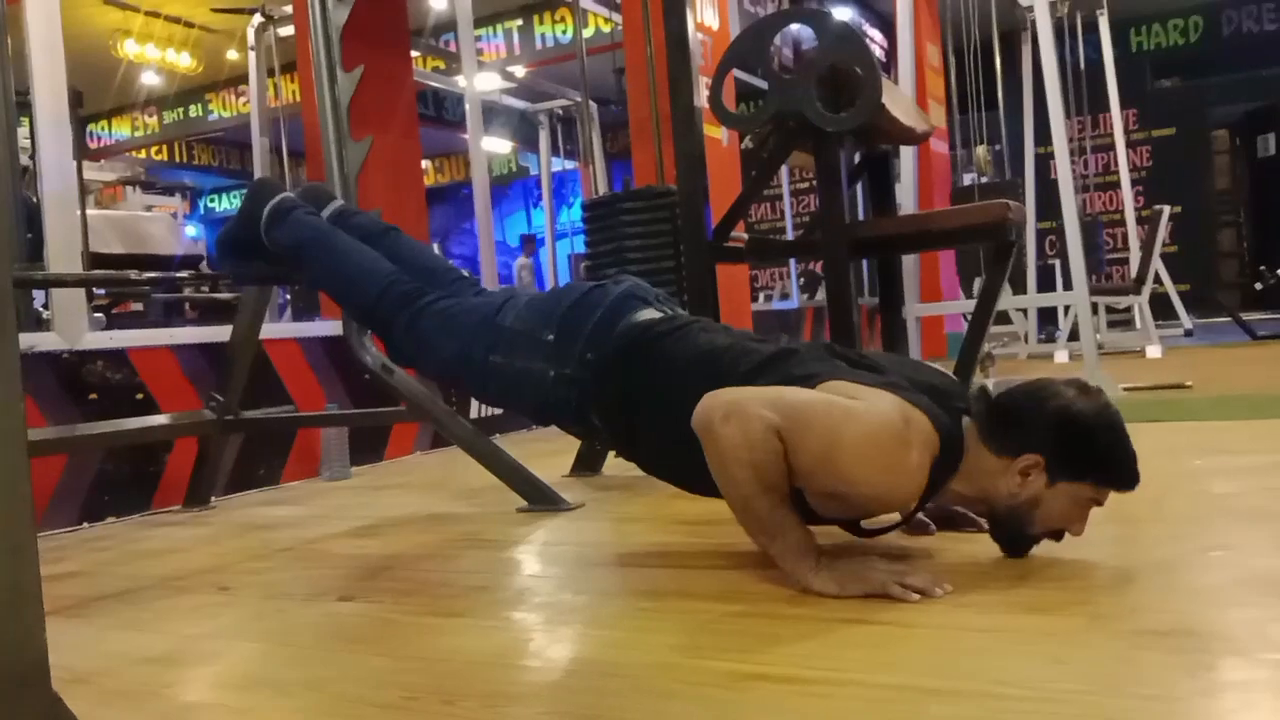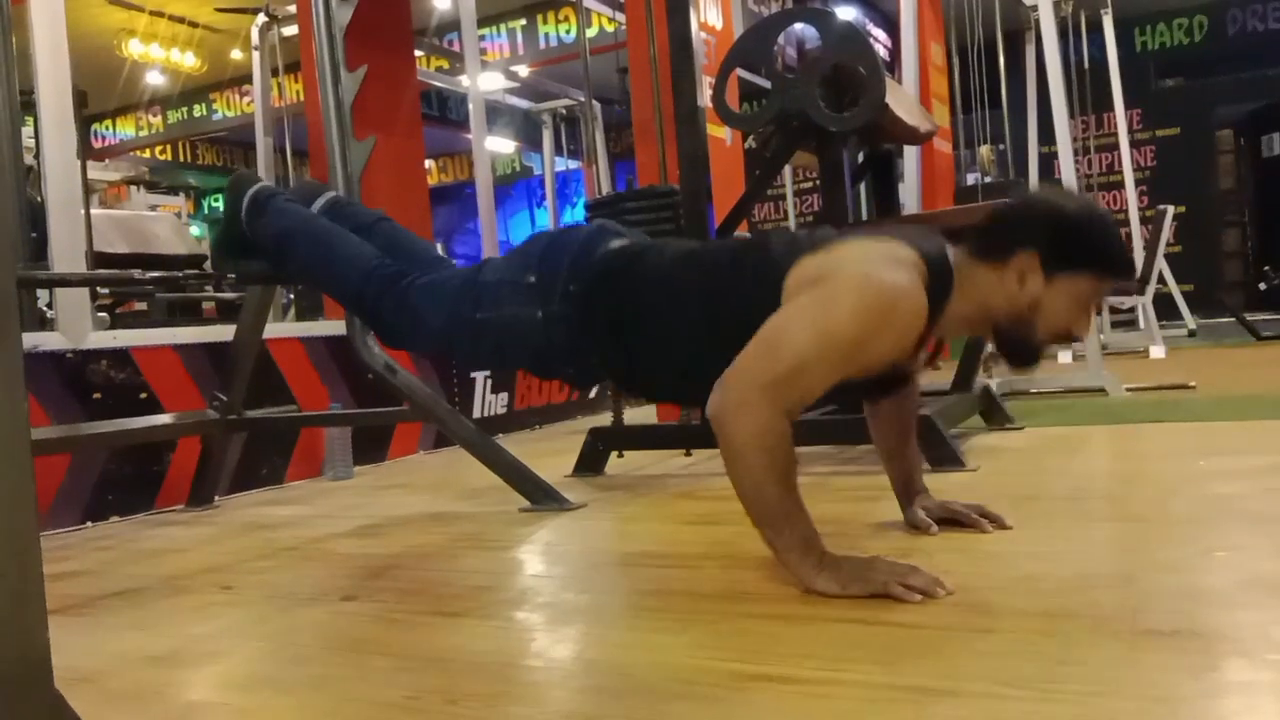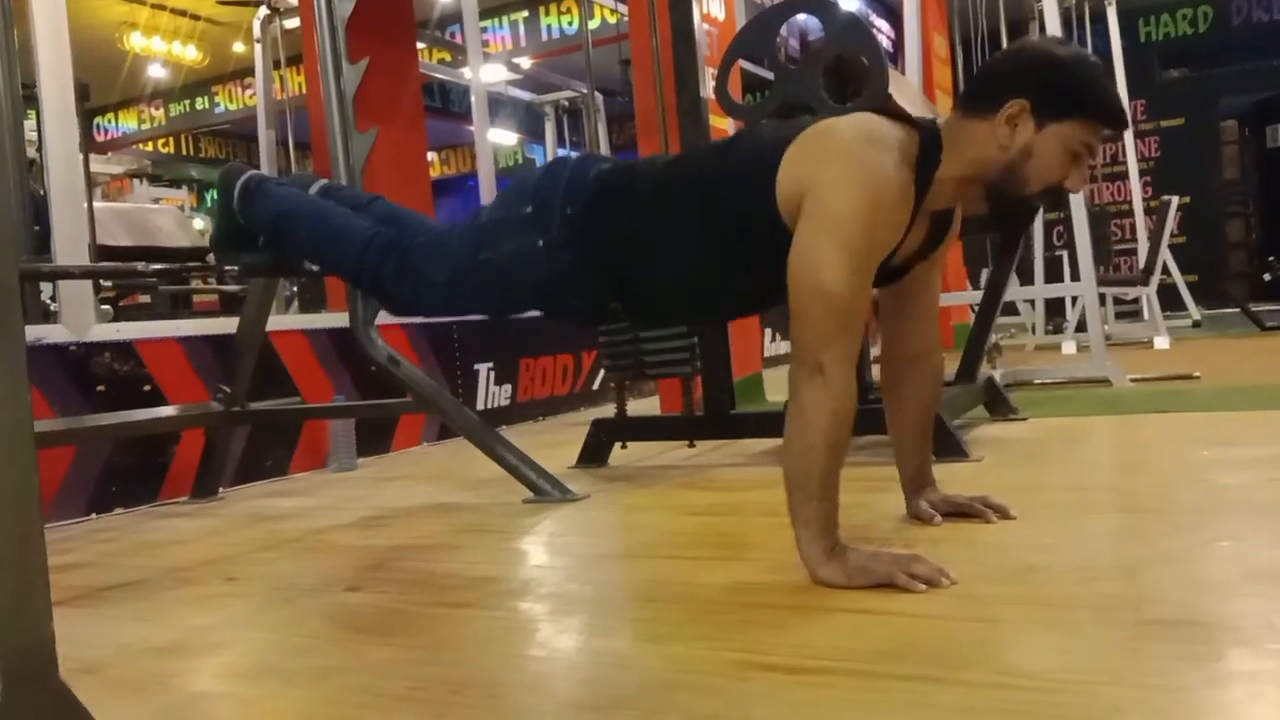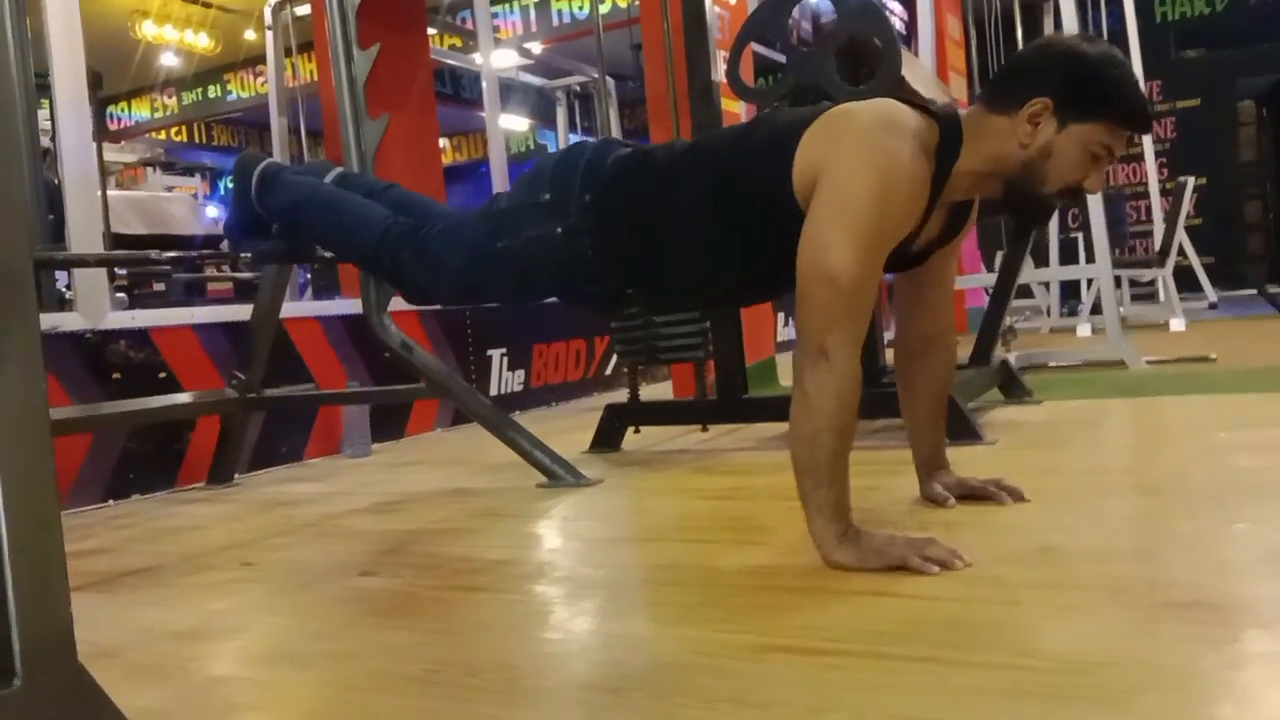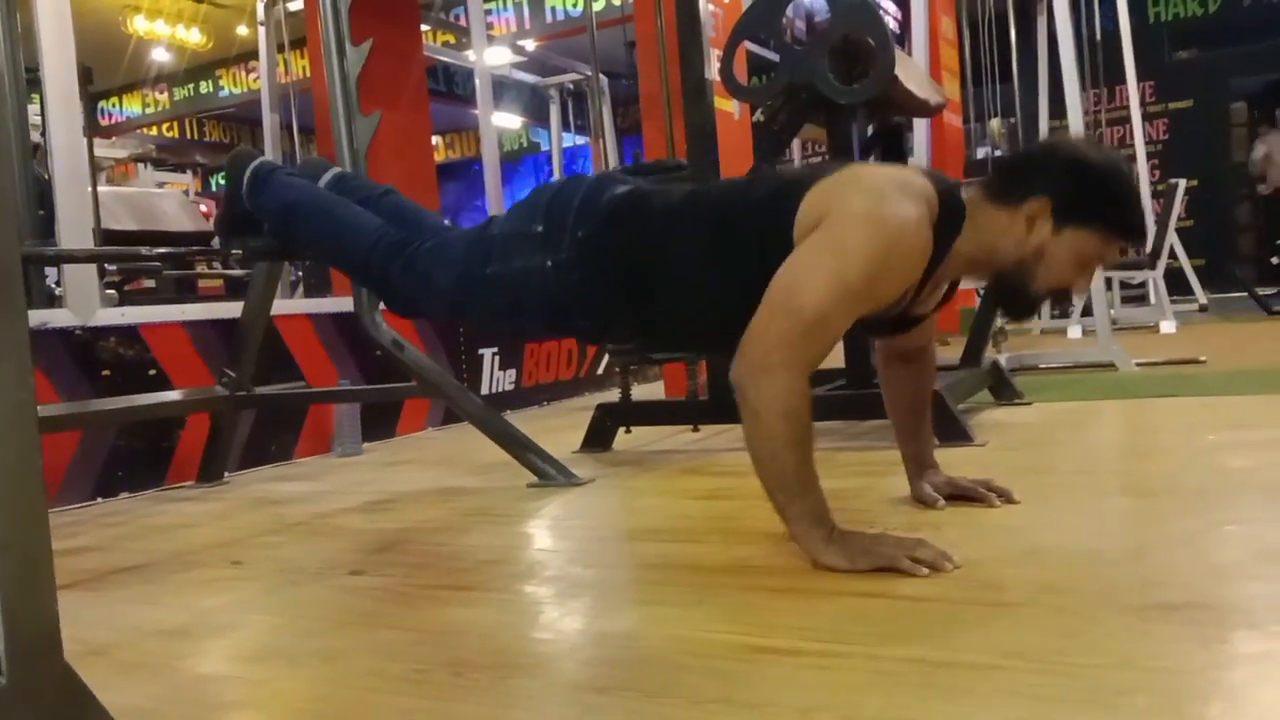
dt=0.4s
person 1, frame 1
left shoulder: (950, 410)
right shoulder: (898, 455)
right elbow: (730, 416)
left wrist: (911, 512)
right wrist: (810, 563)
left hip: (646, 327)
right hip: (594, 361)
left knee: (451, 304)
right knee: (417, 322)
left ankle: (323, 212)
right ankle: (278, 220)
person 1, frame 2
left shoulder: (937, 276)
right shoulder: (891, 295)
left elbow: (887, 379)
right elbow: (742, 403)
left wrist: (913, 497)
right wrist: (814, 564)
left hip: (631, 282)
right hip: (581, 301)
left knee: (437, 285)
right knee: (403, 303)
left ankle: (321, 208)
right ankle: (264, 213)
person 1, frame 3
left shoulder: (939, 194)
right shoulder: (872, 174)
left elbow: (913, 348)
right elbow: (822, 368)
left wrist: (920, 488)
right wrist: (824, 552)
left hip: (615, 253)
right hip: (574, 230)
left knee: (421, 263)
right knee: (400, 272)
left ankle: (317, 193)
right ankle: (258, 202)
person 1, frame 4
left shoulder: (956, 185)
right shoulder: (887, 159)
left elbow: (925, 334)
right elbow: (826, 351)
left wrist: (932, 468)
right wrist: (835, 535)
left hip: (631, 240)
right hip: (588, 216)
left knee: (439, 251)
right knee: (417, 262)
left ankle: (329, 180)
right ankle: (272, 190)
person 1, frame 5
left shoulder: (945, 247)
right shoulder: (893, 227)
left elbow: (904, 351)
right elbow: (765, 368)
left wrist: (923, 471)
right wrist: (820, 538)
left hip: (631, 253)
right hip: (585, 250)
left knee: (430, 256)
right knee: (411, 274)
left ankle: (331, 185)
right ankle: (263, 190)
